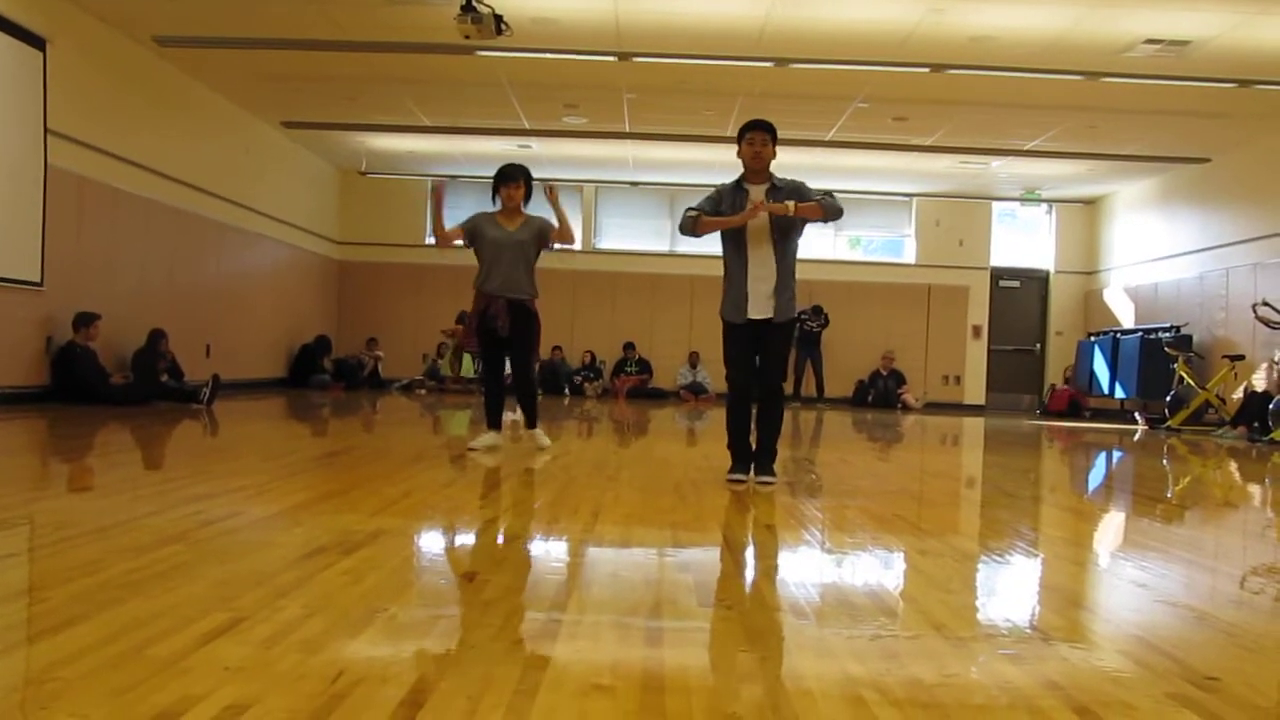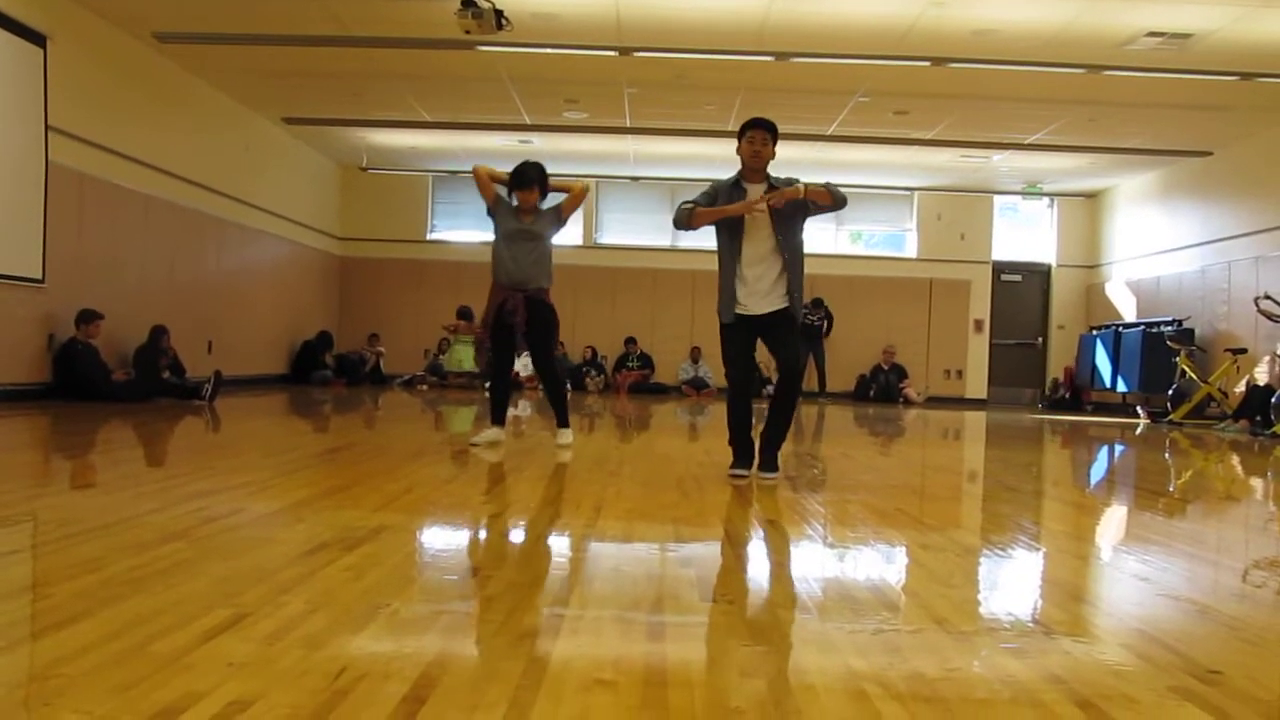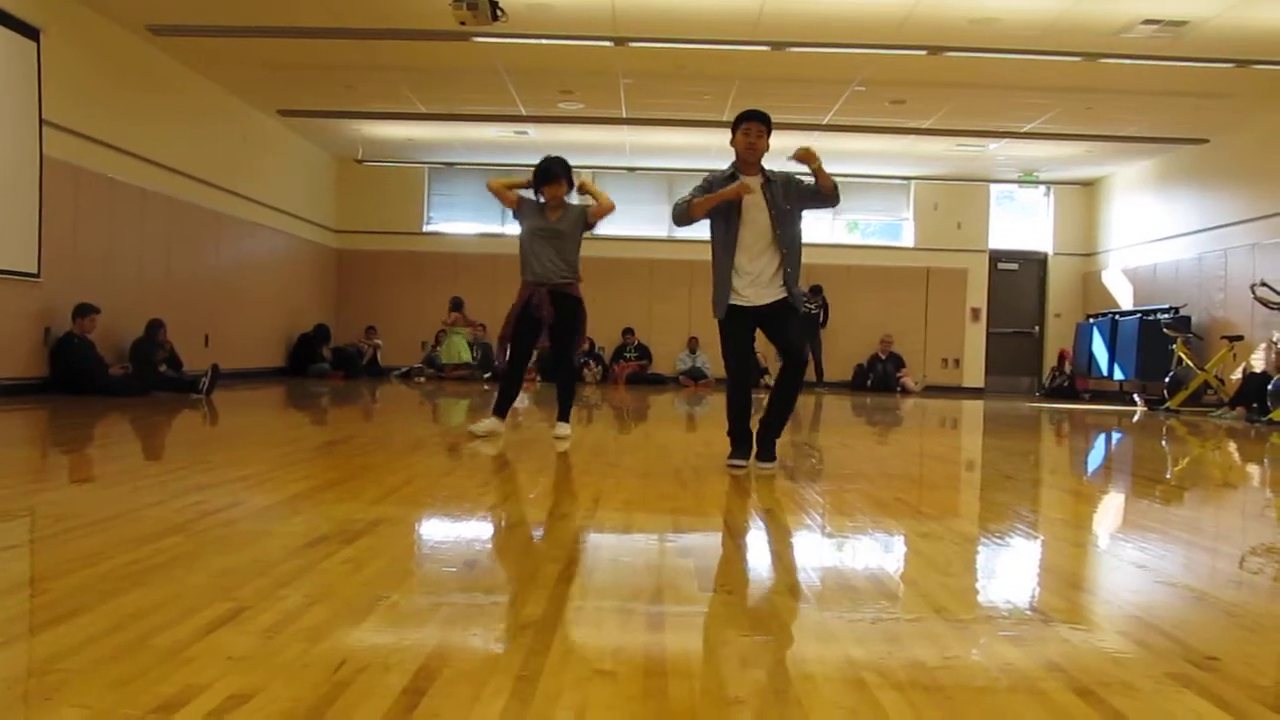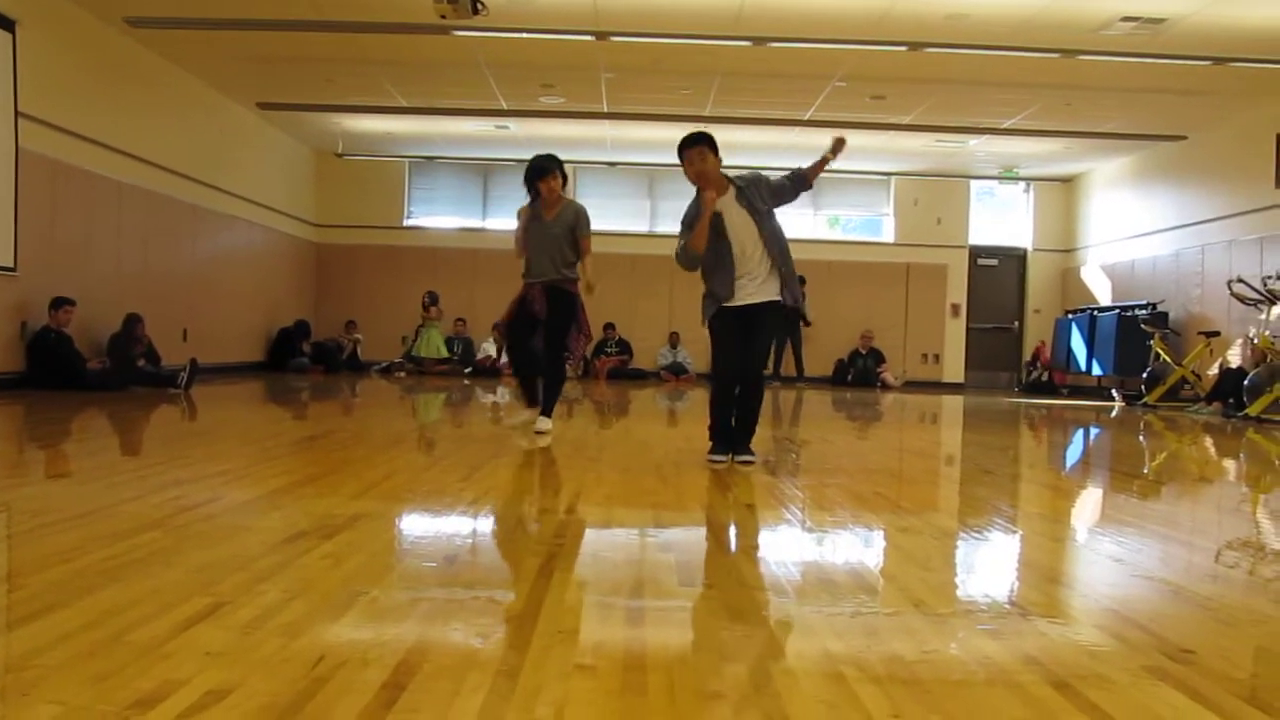
dt=0.4s
person 1, frame 1
left shoulder: (792, 191)
right shoulder: (724, 195)
left elbow: (834, 209)
right elbow: (687, 223)
left wrist: (785, 209)
right wrist: (737, 219)
left hip: (779, 310)
right hip: (738, 310)
left knee: (772, 386)
right knee: (739, 385)
left ankle: (766, 460)
right ankle: (740, 459)
person 1, frame 2
left shoulder: (790, 192)
right shoulder: (721, 191)
left elbow: (838, 199)
right elbow: (682, 218)
left wrist: (801, 191)
right wrist: (731, 209)
left hip: (780, 306)
right hip: (736, 308)
left knee: (792, 372)
right knee: (739, 382)
left ankle: (770, 450)
right ankle: (742, 454)
person 1, frame 3
left shoulder: (785, 185)
right shoulder: (716, 184)
left elbow: (830, 198)
right elbow: (680, 215)
left wrist: (816, 166)
right wrist: (724, 194)
left hip: (777, 296)
right hip: (734, 300)
left knee: (796, 358)
right knee: (740, 374)
left ankle: (768, 437)
right ankle: (740, 444)
person 1, frame 4
left shoulder: (755, 185)
right shoulder: (695, 213)
left elbow: (795, 184)
right elbow: (688, 261)
left wrist: (826, 158)
right wrist: (707, 214)
left hip: (766, 299)
right hip: (726, 303)
left knee: (753, 372)
right knee: (725, 372)
left ankle: (743, 440)
right ankle: (720, 439)
person 2, frame 1
left shoulder: (537, 225)
right shoulder: (481, 222)
left elbow: (568, 239)
right elbow: (443, 238)
left wrist: (555, 205)
right wrist: (438, 204)
left hip: (522, 307)
right hip: (487, 306)
left knee: (522, 371)
right knee: (491, 371)
left ankle: (533, 427)
right ankle: (493, 430)
person 2, frame 2
left shoulder: (551, 217)
right shoulder: (501, 211)
left elbow: (582, 188)
right elbow: (478, 172)
left wrist: (551, 185)
right wrist: (508, 179)
left hip: (537, 300)
right hip: (503, 299)
left knee: (545, 365)
right knee: (500, 365)
left ankle: (563, 426)
right ankle: (497, 426)
person 2, frame 3
left shoulder: (578, 214)
right shoulder: (527, 209)
left elbow: (608, 206)
right elbow: (493, 186)
left wrist: (587, 187)
right wrist: (527, 182)
left hip: (565, 295)
right hip: (532, 294)
left knee: (563, 360)
right knee: (517, 356)
left ankle: (563, 420)
right ankle: (498, 418)
person 2, frame 4
left shoulder: (576, 212)
right shoulder: (531, 211)
left elbow: (585, 253)
right elbow: (520, 253)
left wrist: (587, 275)
right wrist: (521, 224)
left hip: (562, 292)
right hip: (532, 289)
left knee: (554, 355)
right knee: (516, 345)
left ankle: (545, 414)
right ankle: (532, 405)
